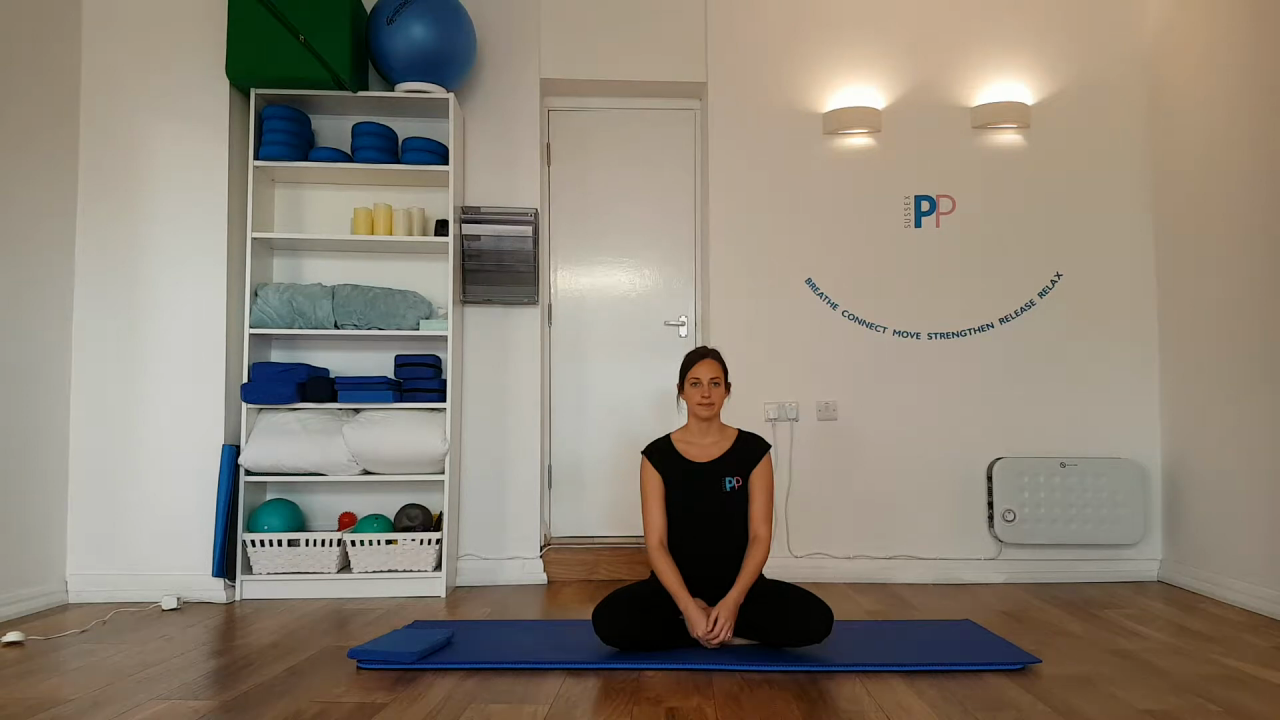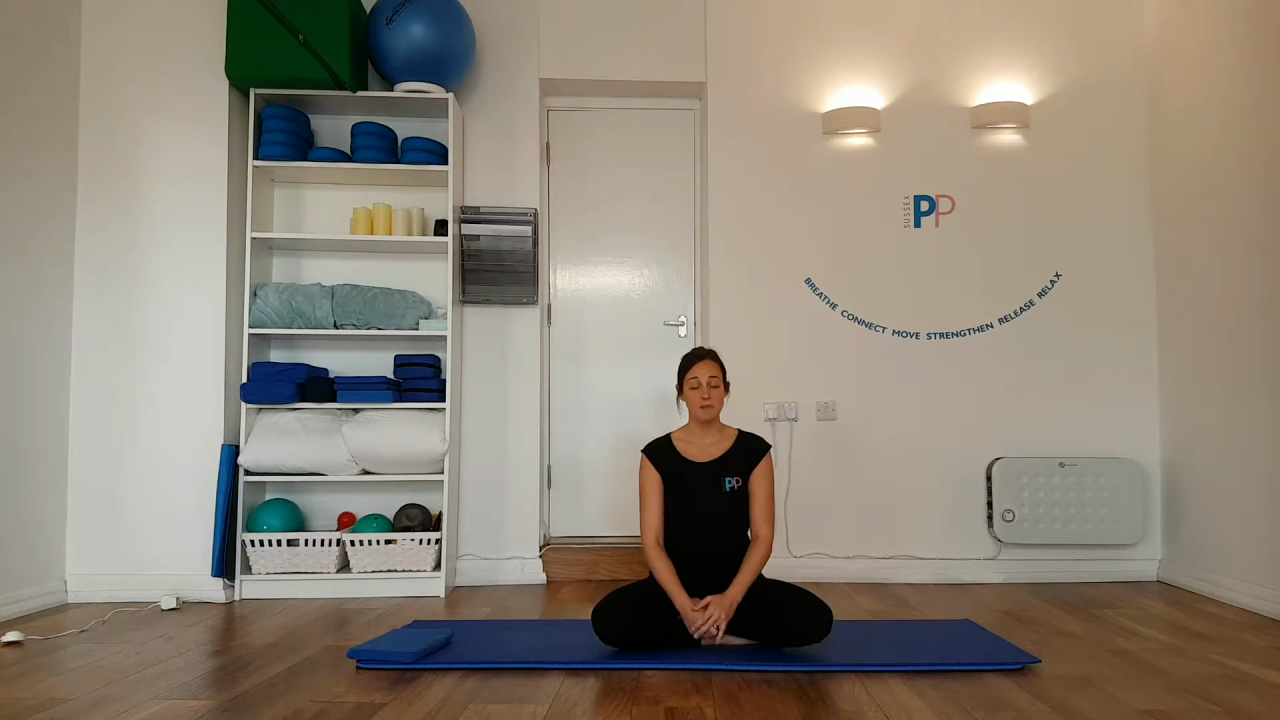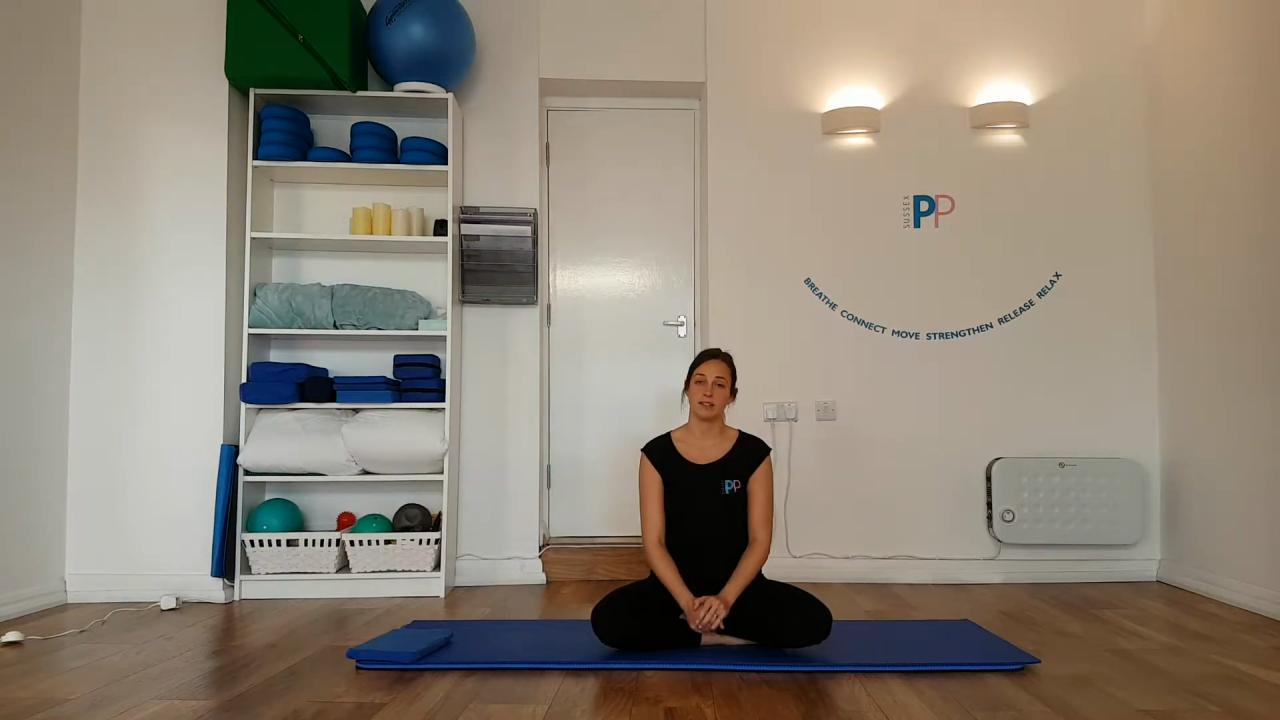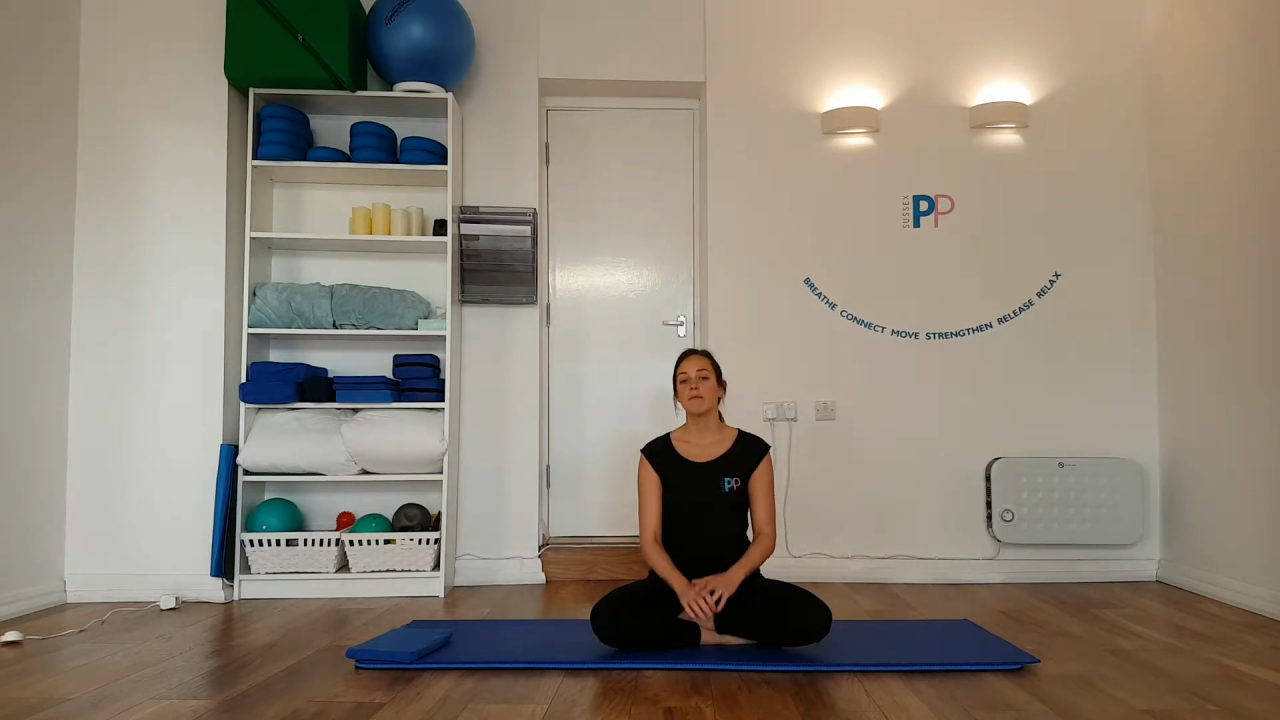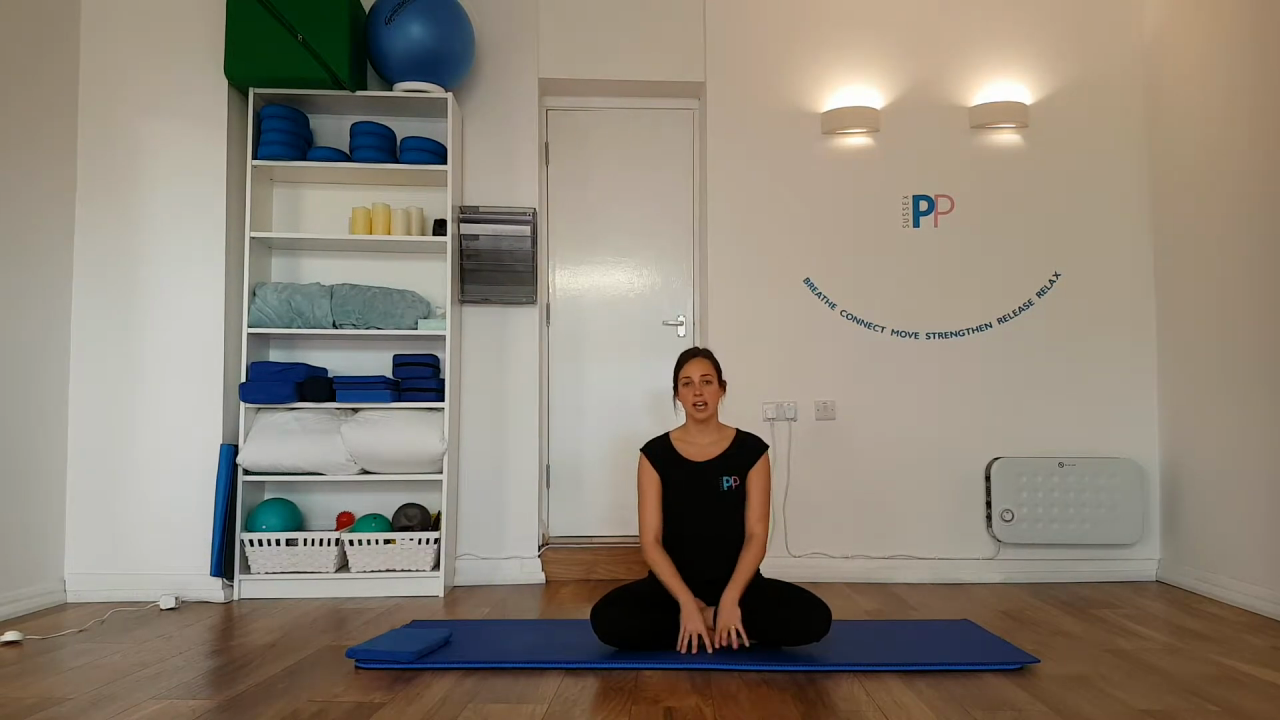
dt=1s
person 1, frame 1
left shoulder: (753, 450)
right shoulder: (657, 455)
left elbow: (760, 535)
right elbow: (656, 542)
left wrist: (732, 601)
right wrist: (689, 608)
left hip: (738, 584)
right hip: (676, 585)
left knee: (816, 619)
right knee: (608, 620)
left ankle: (723, 623)
right ankle: (728, 631)
person 1, frame 2
left shoulder: (753, 450)
right shoulder: (657, 454)
left elbow: (762, 537)
right elbow: (652, 541)
left wrist: (731, 599)
right wrist: (684, 605)
left hip: (737, 584)
right hip: (675, 584)
left knee: (816, 619)
right knee: (607, 620)
left ankle: (710, 627)
right ankle: (733, 633)
person 1, frame 3
left shoulder: (754, 453)
right shoulder: (657, 453)
left elbow: (760, 540)
right elbow: (653, 541)
left wrist: (726, 599)
right wrist: (687, 602)
left hip: (737, 584)
right hip: (674, 584)
left knee: (815, 621)
right knee: (607, 621)
right ankle: (724, 634)
person 1, frame 4
left shoulder: (753, 451)
right shoulder: (656, 455)
left elbow: (765, 536)
right elbow: (650, 539)
left wrist: (734, 576)
right wrist: (681, 586)
left hip: (737, 583)
right hip: (675, 583)
left knee: (815, 619)
right knee: (606, 620)
left ankle: (692, 619)
right ankle: (726, 634)
person 1, frame 5
left shoulder: (751, 450)
right shoulder: (655, 454)
left elbow: (756, 535)
right elbow: (650, 540)
left wrist: (730, 600)
right wrist: (686, 603)
left hip: (736, 581)
right hip: (673, 583)
left knee: (815, 617)
right knee: (605, 618)
right ankle: (732, 633)
